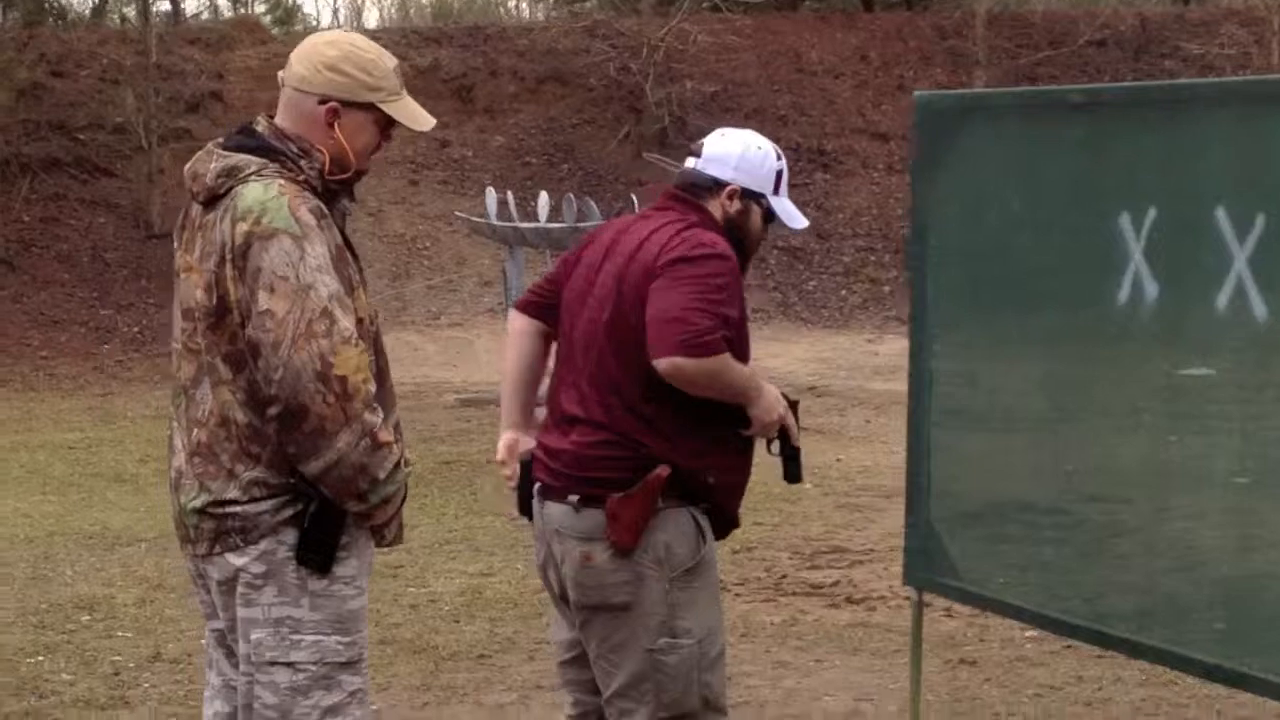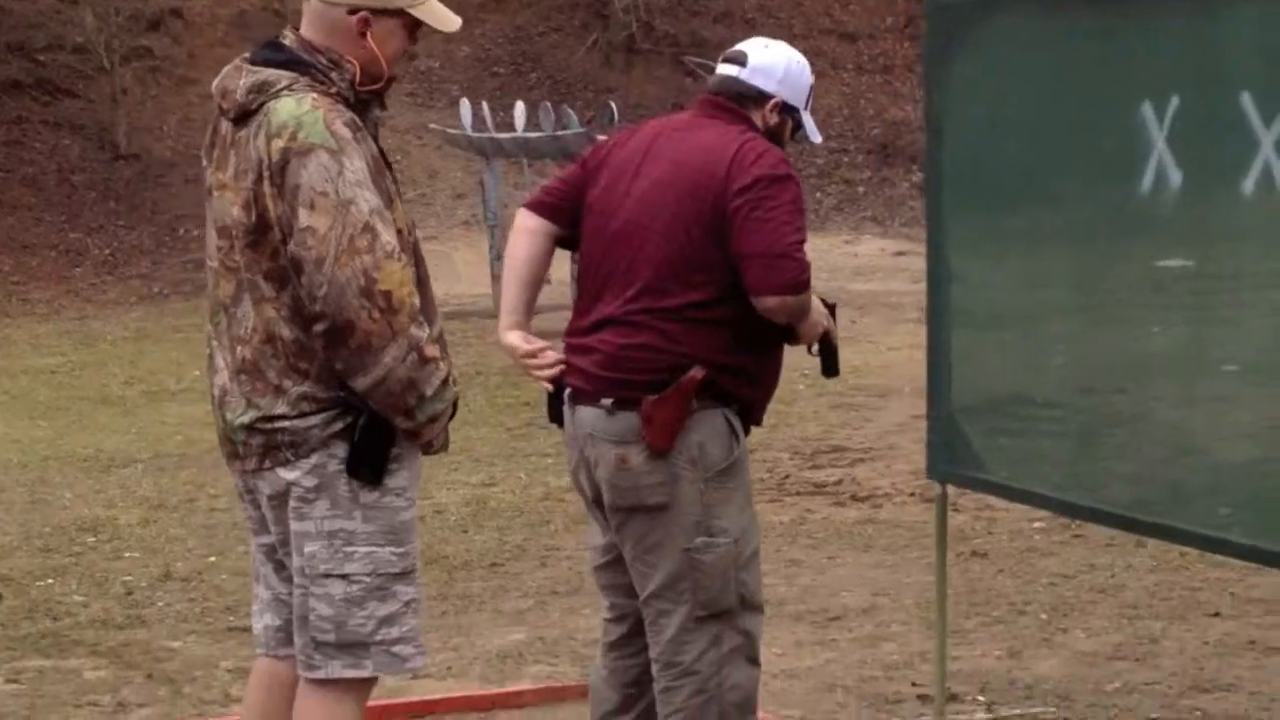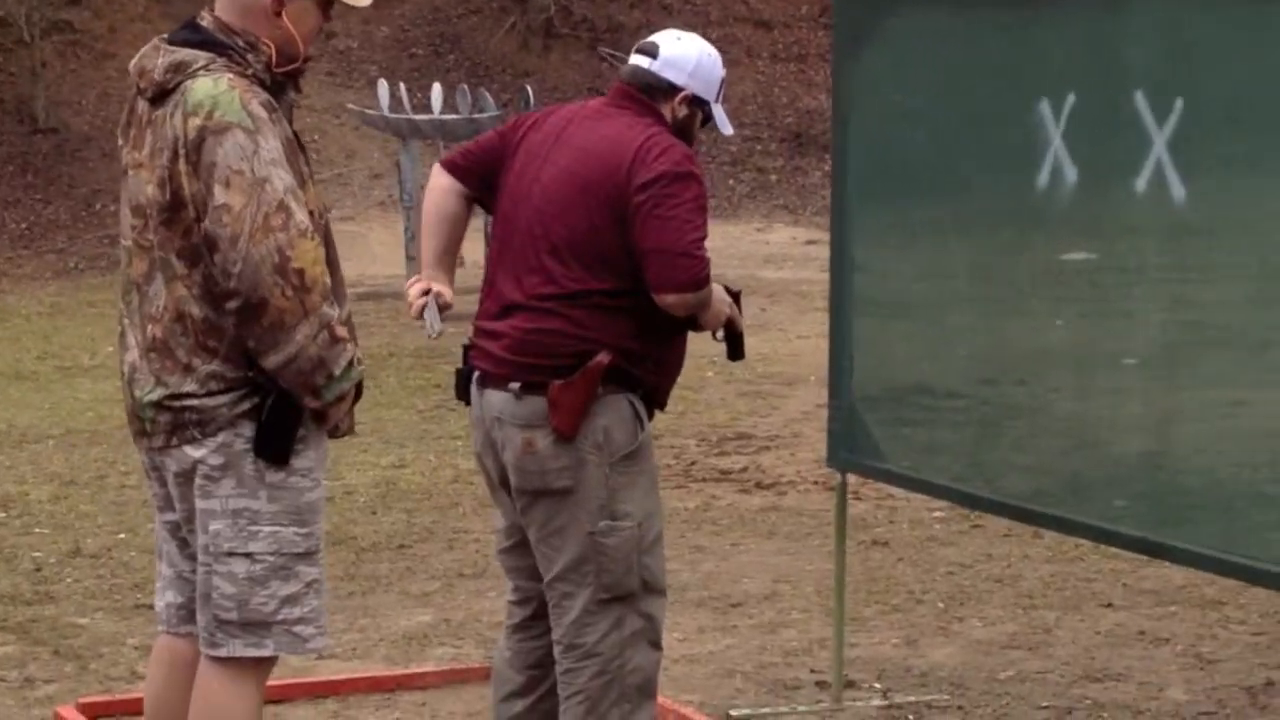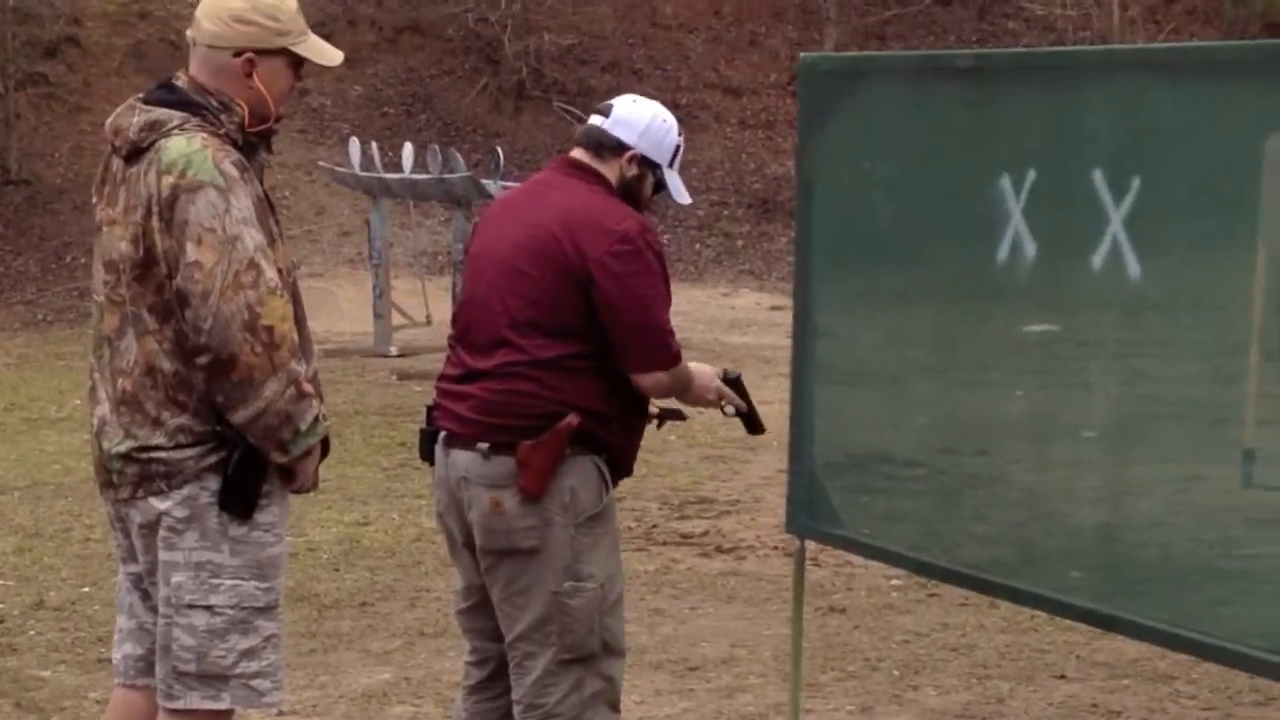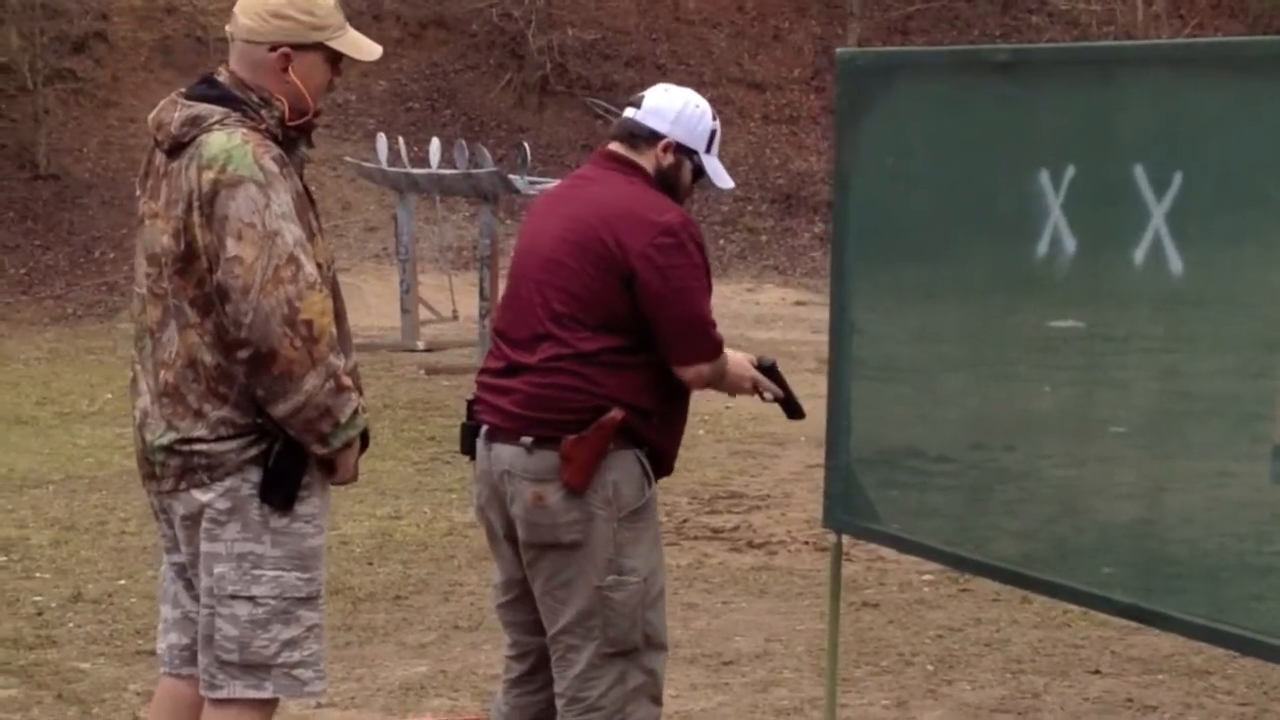
dt=0.5s
person 1, frame 1
left shoulder: (226, 196)
right shoulder: (280, 212)
right elbow: (316, 384)
right wrist: (382, 493)
left hip: (227, 508)
right hip: (287, 526)
person 1, frame 2
left shoulder: (250, 110)
right shoulder: (313, 128)
right elbow: (359, 297)
right wrist: (428, 404)
left hip: (267, 414)
right hip: (334, 433)
left knee: (288, 644)
right knee: (339, 661)
person 1, frame 3
left shoulder: (164, 90)
right shoulder: (229, 107)
right elbow: (271, 273)
right wrist: (334, 382)
left hip: (176, 394)
right hip: (242, 412)
left knee: (187, 622)
right knee: (240, 640)
person 1, frame 4
left shoulder: (138, 150)
right shoulder: (202, 165)
right elbow: (238, 328)
right wrist: (299, 438)
left hip: (139, 449)
right hip: (205, 466)
person 1, frame 5
left shoulder: (181, 144)
right shoulder: (243, 159)
right elbow: (278, 321)
right wrist: (339, 429)
left hip: (184, 441)
right hip: (249, 458)
left knee: (189, 662)
person 2, frame 1
left shoulder: (614, 235)
right shoulder: (699, 249)
left elbow: (530, 314)
right elbow: (680, 355)
left wrist: (517, 425)
right wrist: (753, 390)
left hip: (567, 510)
right hip: (636, 528)
person 2, frame 2
left shoulder: (626, 144)
right shoulder: (756, 163)
left elbow: (538, 216)
right elbow: (778, 292)
left wrist: (514, 323)
right wrist: (808, 315)
left hip: (594, 415)
right hip: (671, 433)
left knee: (635, 620)
right knee: (705, 627)
person 2, frame 3
left shoulder: (543, 127)
right shoulder: (661, 157)
left elbow: (452, 173)
right elbow: (676, 289)
left wrist: (437, 268)
right wrist: (712, 302)
left hip: (501, 395)
right hip: (576, 413)
left knee: (537, 602)
right knee: (608, 609)
person 2, frame 4
left shoulder: (506, 207)
right shoulder: (615, 229)
right elbow: (653, 372)
right wrist: (694, 384)
left hip: (461, 456)
left knee: (492, 660)
person 2, frame 5
left shoulder: (556, 200)
right shoulder: (656, 221)
right elbow: (695, 365)
left wrist: (715, 365)
right wrist: (731, 370)
left hip: (503, 449)
left knee: (532, 654)
right knee: (609, 665)
